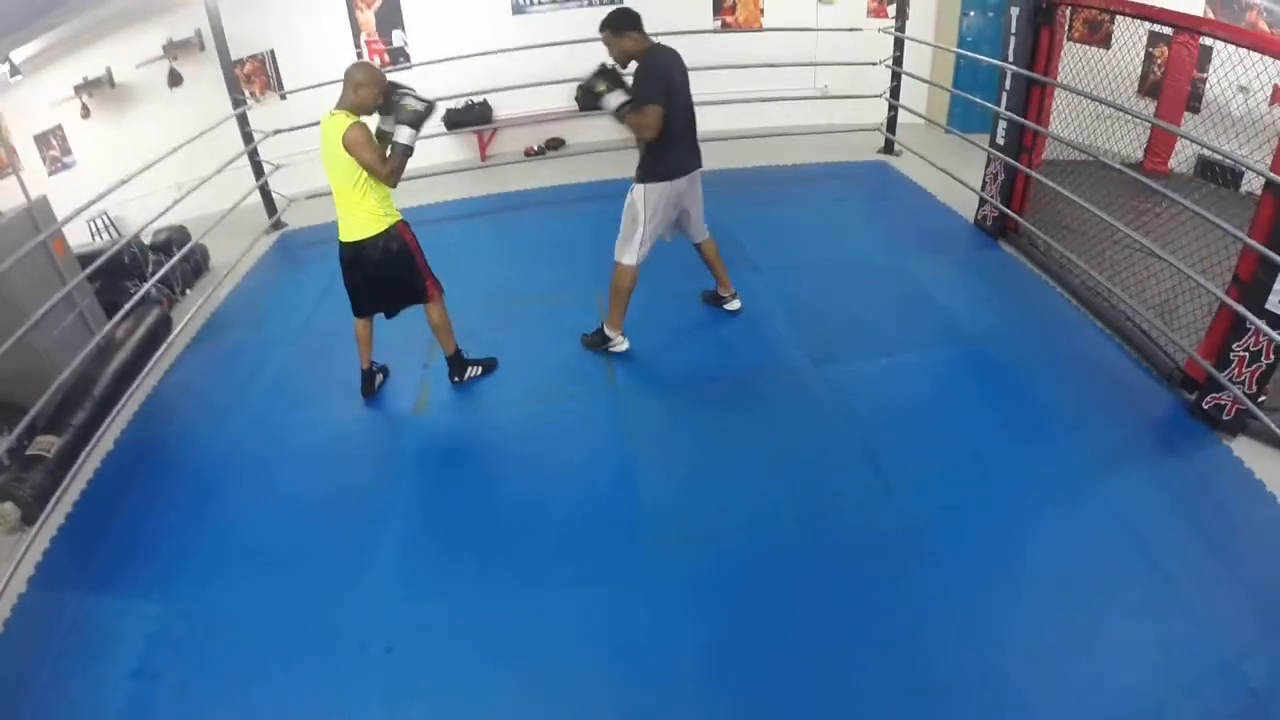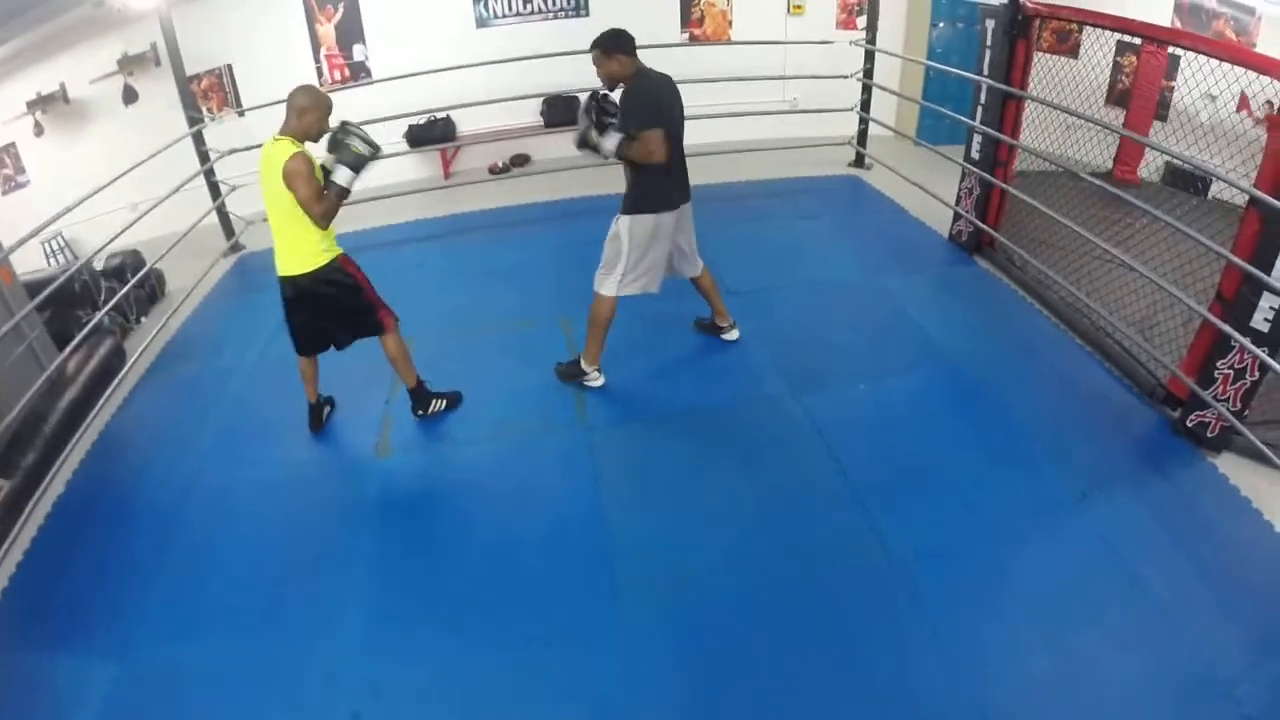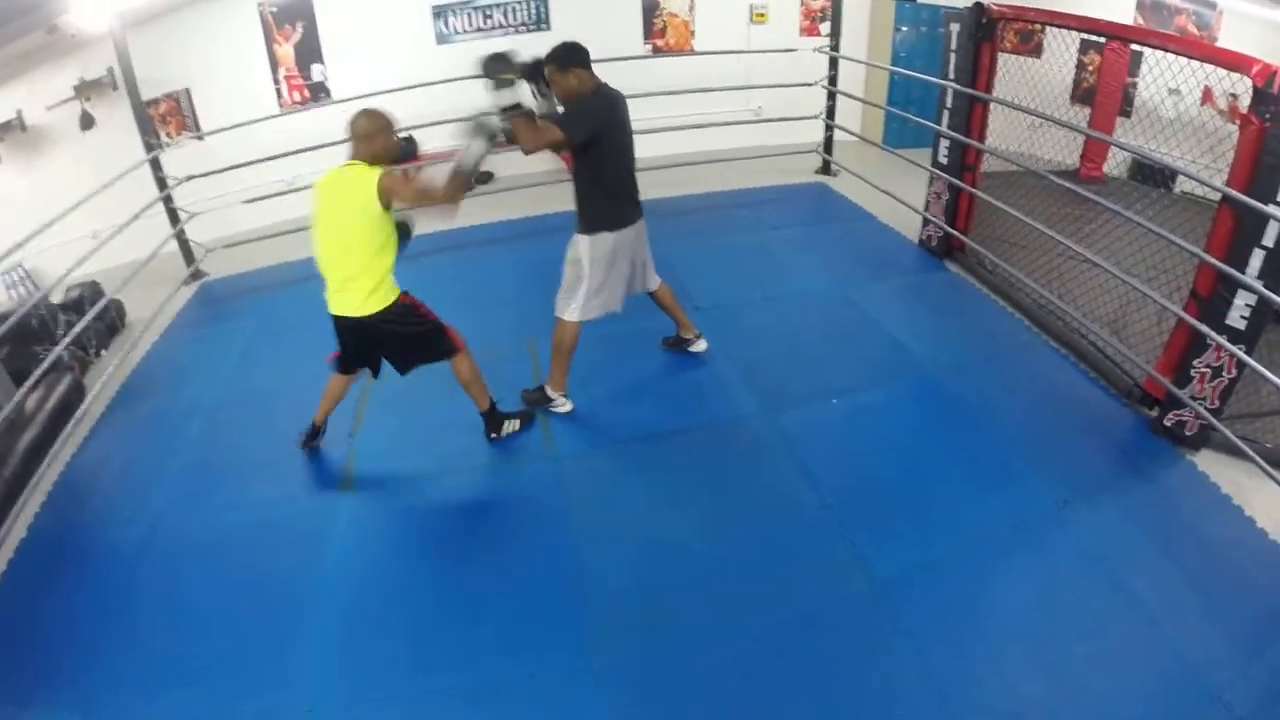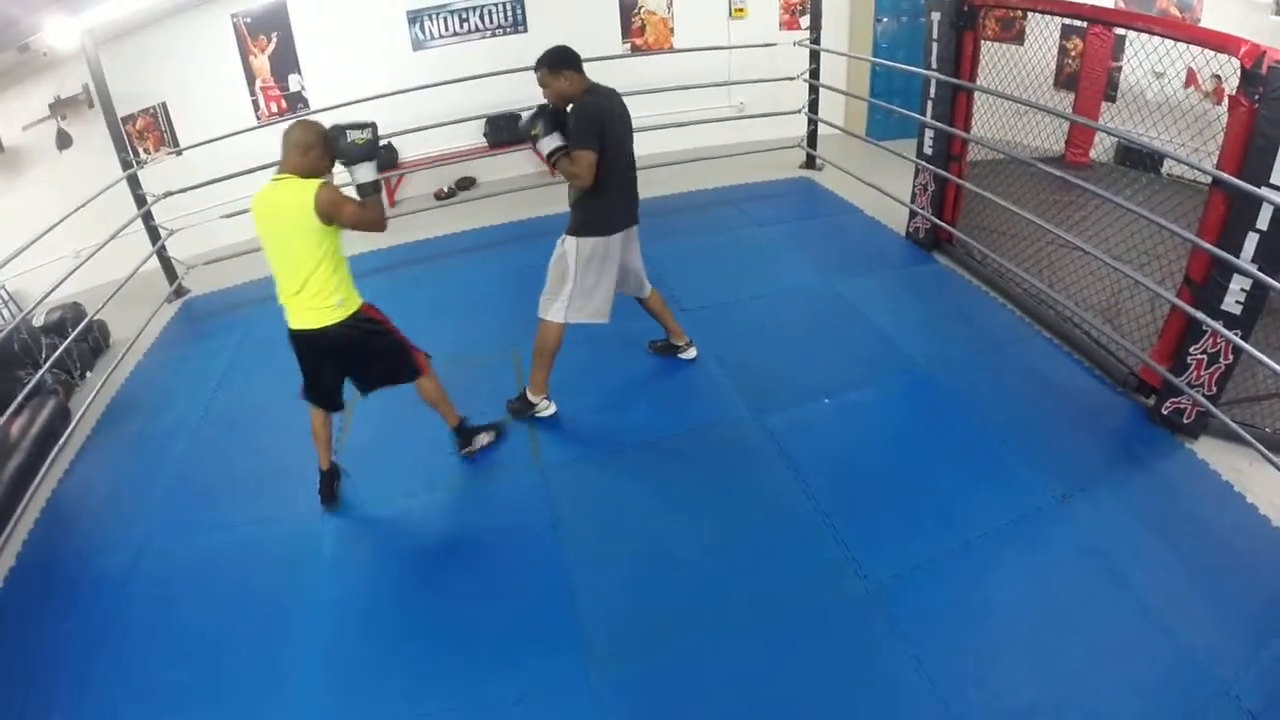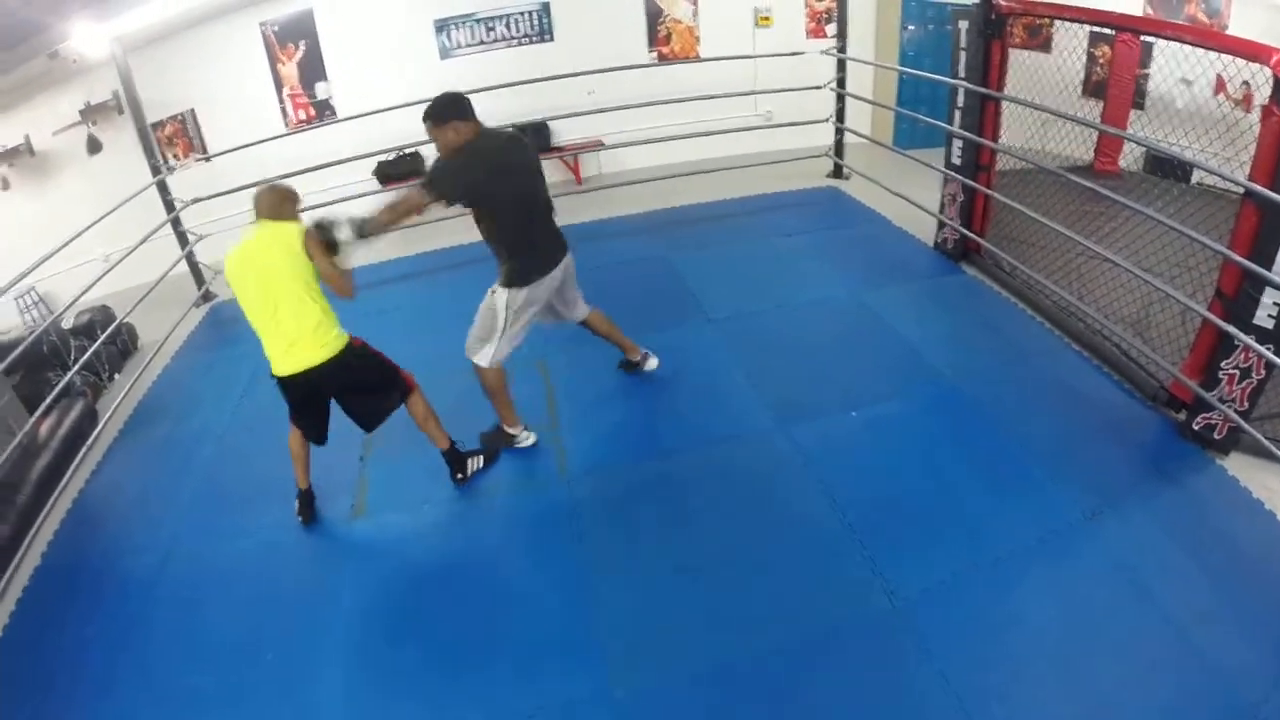
dt=0.7s
person 1, frame 1
left shoulder: (650, 69)
right shoulder: (668, 56)
left elbow: (648, 129)
left wrist: (614, 100)
right wrist: (622, 93)
left hip: (658, 176)
right hip: (687, 167)
left knee: (627, 253)
right knee: (699, 233)
left ankle: (613, 333)
right ankle: (727, 294)
person 1, frame 2
left shoulder: (638, 93)
right shoulder: (663, 83)
left elbow: (655, 152)
left wrist: (611, 143)
right wrist: (610, 123)
left hip: (646, 207)
right hip: (677, 199)
left knee: (608, 283)
right knee: (691, 264)
left ankle: (589, 367)
right ankle: (724, 322)
person 1, frame 3
left shoulder: (590, 108)
right shoulder: (608, 98)
left elbow: (532, 143)
right elbow: (563, 136)
left hip: (602, 226)
right hip: (628, 216)
left knee: (570, 307)
right knee: (647, 279)
left ankle: (555, 392)
right ankle: (691, 335)
person 1, frame 4
left shoulder: (584, 112)
right shoulder: (610, 98)
left elbow: (582, 176)
left wrist: (547, 141)
right wrist: (559, 131)
left hip: (592, 228)
right hip: (623, 219)
left knee: (553, 309)
right knee: (638, 285)
left ankle: (537, 397)
right ankle: (680, 341)
person 1, frame 5
left shoulder: (466, 162)
right shoulder: (515, 144)
left elbow: (407, 206)
left wrist: (356, 227)
left hip: (523, 274)
right hip: (557, 256)
left knee: (483, 354)
right knee: (579, 311)
left ankle: (514, 430)
right ankle: (638, 355)
person 2, frame 1
left shoulder: (330, 122)
right shoulder: (353, 130)
right elbow: (389, 177)
left wrist: (388, 123)
right wrist: (408, 129)
left hip: (351, 238)
right hip: (383, 232)
left knee: (362, 309)
right knee: (431, 294)
left ankle: (368, 377)
right ankle: (458, 366)
person 2, frame 2
left shoulder: (271, 150)
right shoulder: (296, 160)
right elbow: (322, 217)
left wrist: (333, 165)
right wrist: (347, 169)
left hip: (289, 272)
right hip: (322, 266)
left knee: (307, 345)
right knee: (386, 325)
left ankle: (316, 409)
right ankle: (421, 398)
person 2, frame 3
left shoulder: (326, 184)
right shoulder: (382, 182)
right elbow: (447, 196)
left hip: (342, 308)
right hip: (380, 305)
left knee: (348, 368)
right knee: (456, 347)
left ankle: (314, 432)
right ankle: (493, 422)
person 2, frame 4
left shoulder: (260, 203)
right shoulder: (320, 194)
right elbow: (376, 222)
right wrist: (366, 170)
left hip: (300, 329)
right hip: (344, 319)
left knee: (321, 403)
right knee: (419, 368)
left ankle: (328, 479)
right ankle: (464, 436)
person 2, frame 5
left shoulder: (231, 261)
right shoulder: (298, 235)
right elbow: (345, 289)
right wrist: (329, 254)
left hip: (286, 369)
right hip: (331, 352)
left knee: (298, 424)
right knee: (408, 389)
left ankle: (305, 499)
right ankle: (456, 462)
